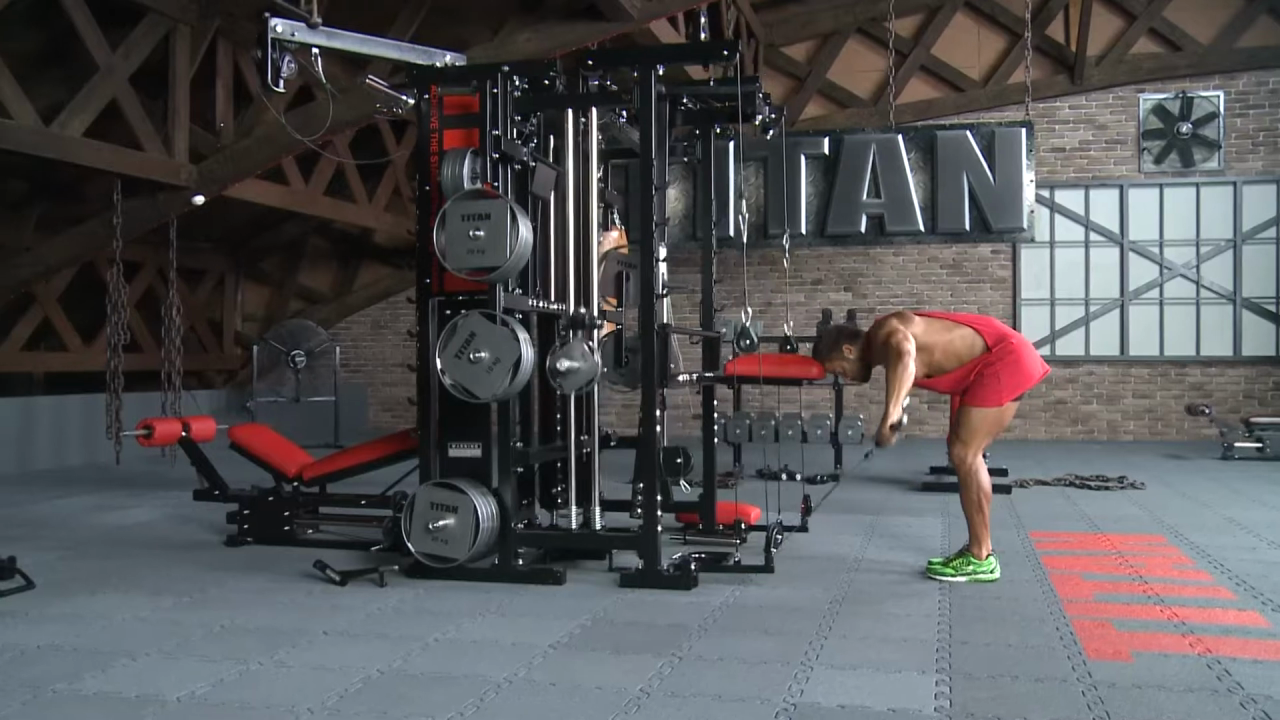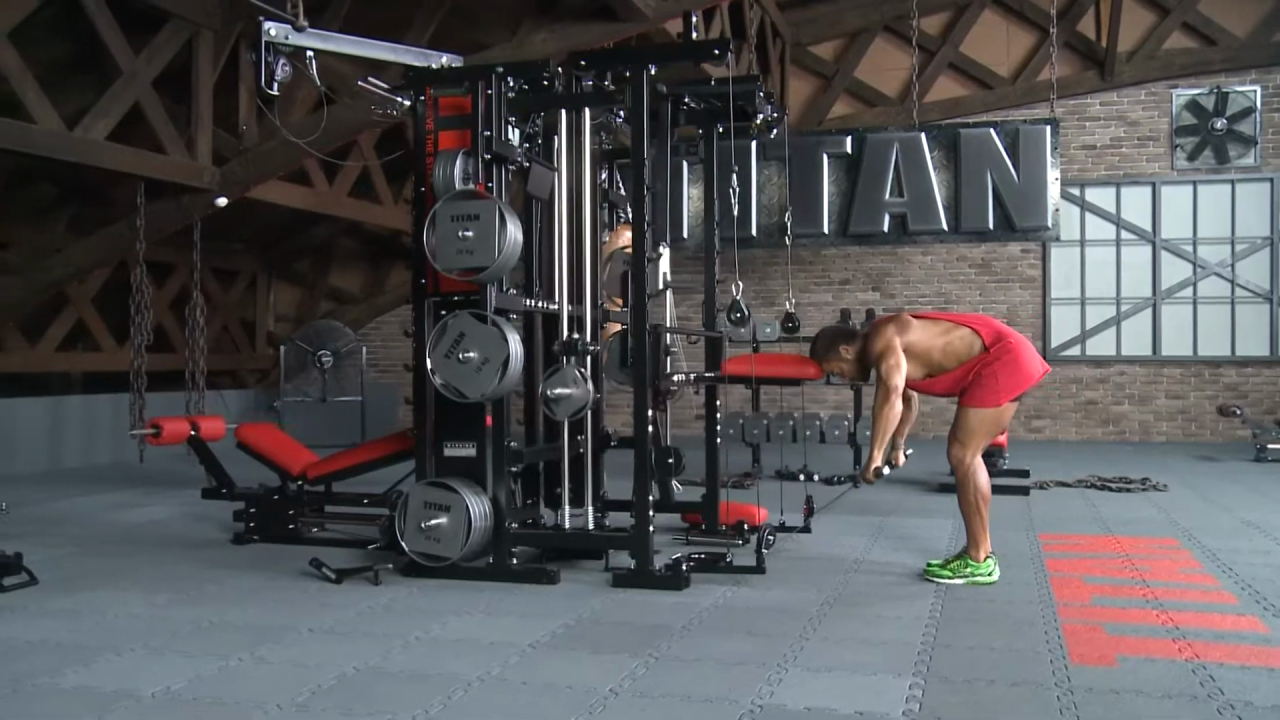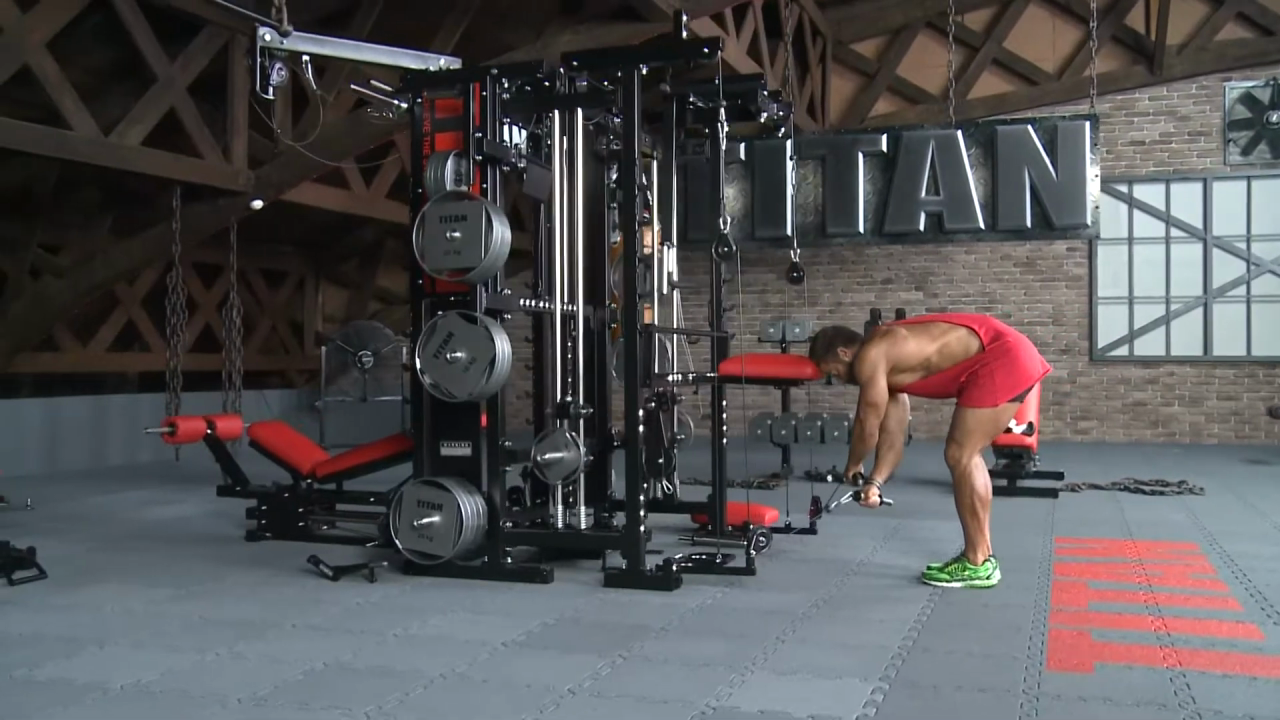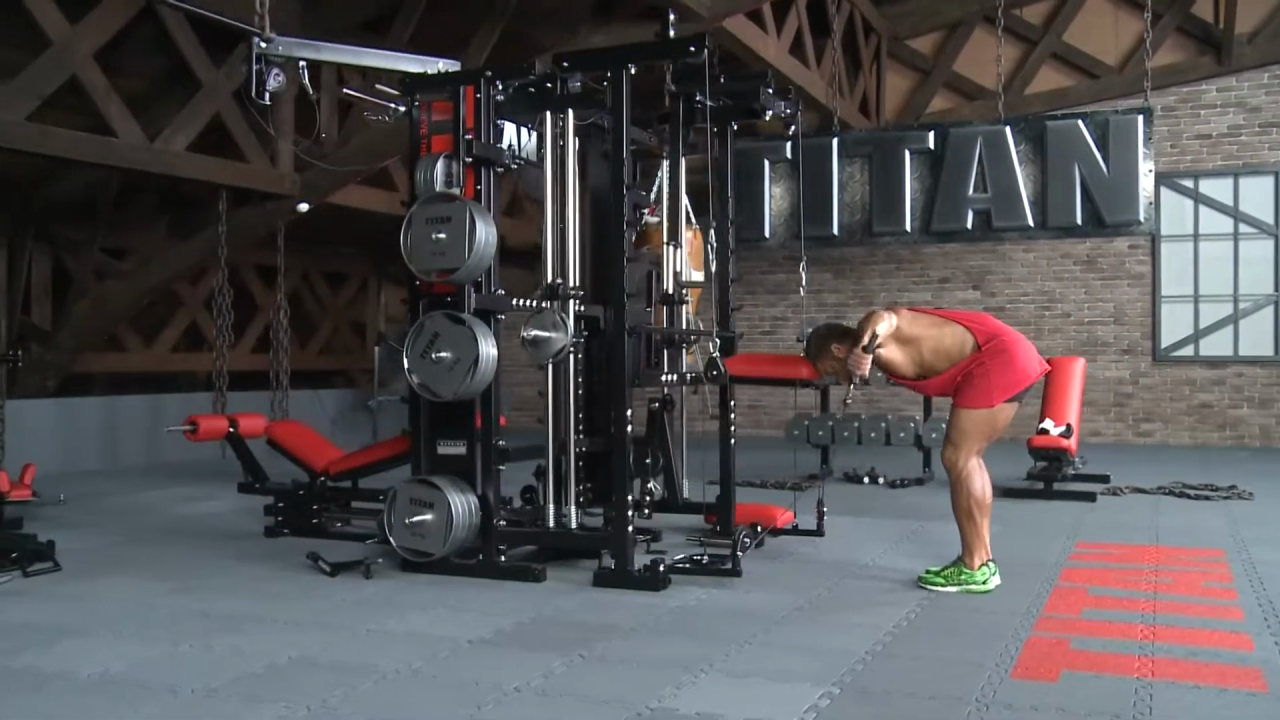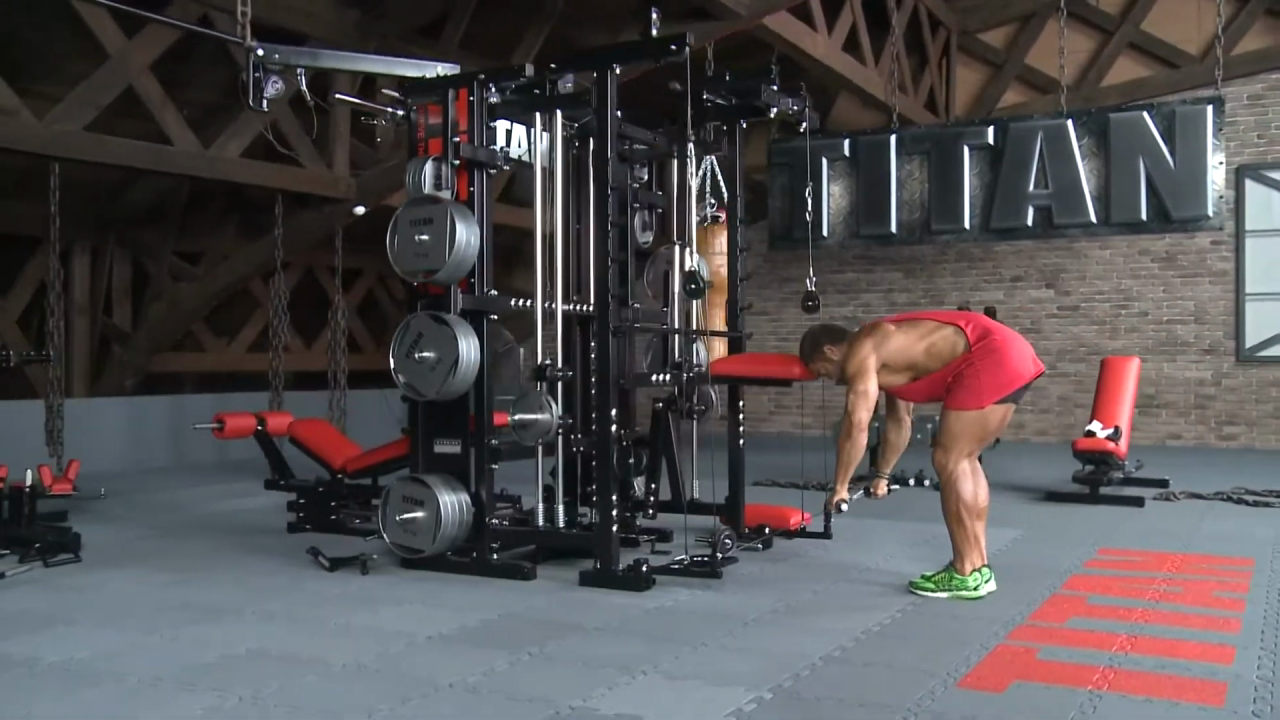
dt=1s
person 1, frame 1
left shoulder: (881, 336)
right shoulder: (887, 340)
left elbow: (904, 356)
right elbow: (905, 356)
left wrist: (889, 418)
right wrist: (896, 412)
left hip: (1003, 360)
right hip: (1004, 357)
left knee: (964, 455)
right knee: (965, 453)
left ankle: (981, 560)
right ankle: (979, 550)
person 1, frame 2
left shoulder: (879, 342)
right shoulder: (889, 345)
left elbow: (891, 394)
right elbow: (906, 398)
left wrist: (876, 455)
right wrist: (898, 446)
left hip: (1002, 360)
right hip: (1007, 356)
left knee: (962, 456)
right knee: (966, 455)
left ankle: (979, 562)
right ankle: (979, 552)
person 1, frame 3
left shoulder: (871, 357)
right shoulder: (888, 365)
left elbow: (867, 426)
right elbow: (892, 434)
left wrist: (853, 466)
right wrist: (874, 482)
left hip: (1001, 360)
right hip: (1009, 355)
left knee: (960, 457)
right knee: (967, 456)
left ankle: (978, 565)
right ankle: (980, 556)
person 1, frame 4
left shoulder: (867, 333)
left elbow: (883, 319)
left wrist: (864, 347)
left hip: (997, 359)
right hip: (1008, 353)
left knee: (958, 459)
right knee: (967, 458)
left ankle: (974, 569)
right ankle: (982, 562)
person 1, frame 5
left shoulder: (860, 353)
right shoulder: (884, 352)
left elbow: (857, 424)
right elbow: (899, 420)
left wrist: (840, 487)
right wrist: (882, 474)
left hip: (990, 360)
right hip: (1007, 352)
left knee: (949, 462)
right knee: (963, 460)
left ankle: (966, 575)
right ankle: (978, 568)
